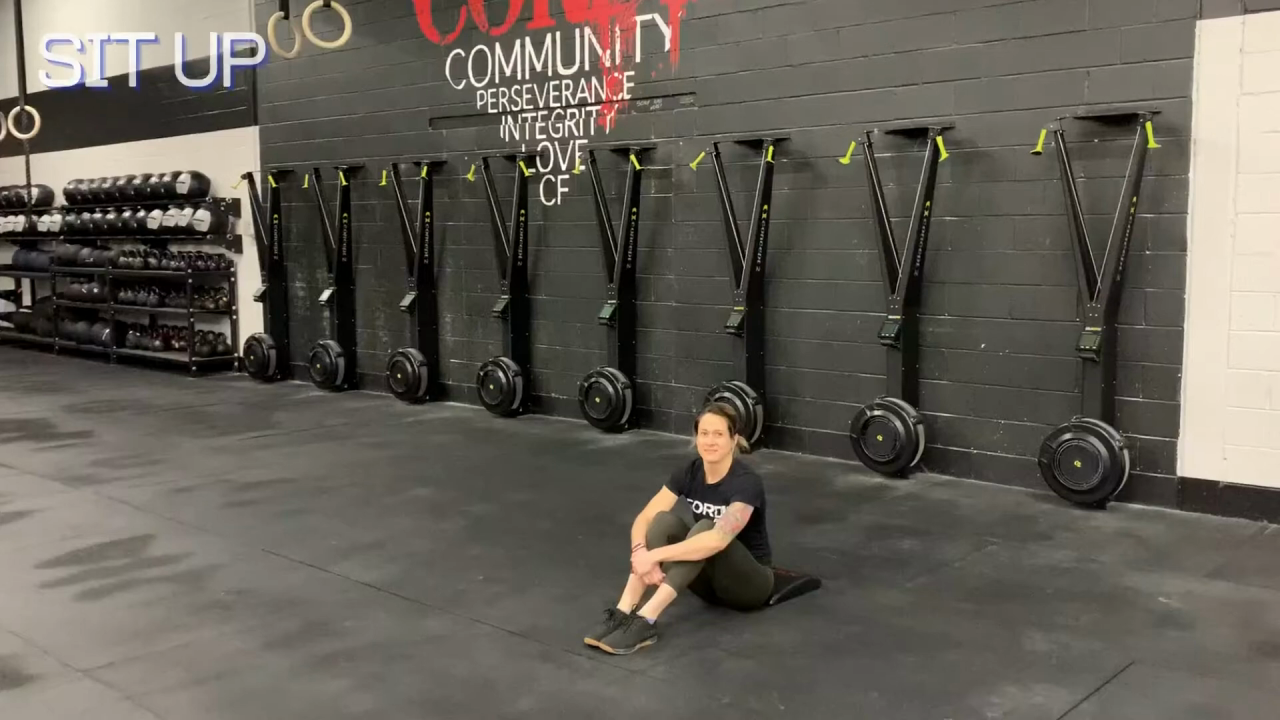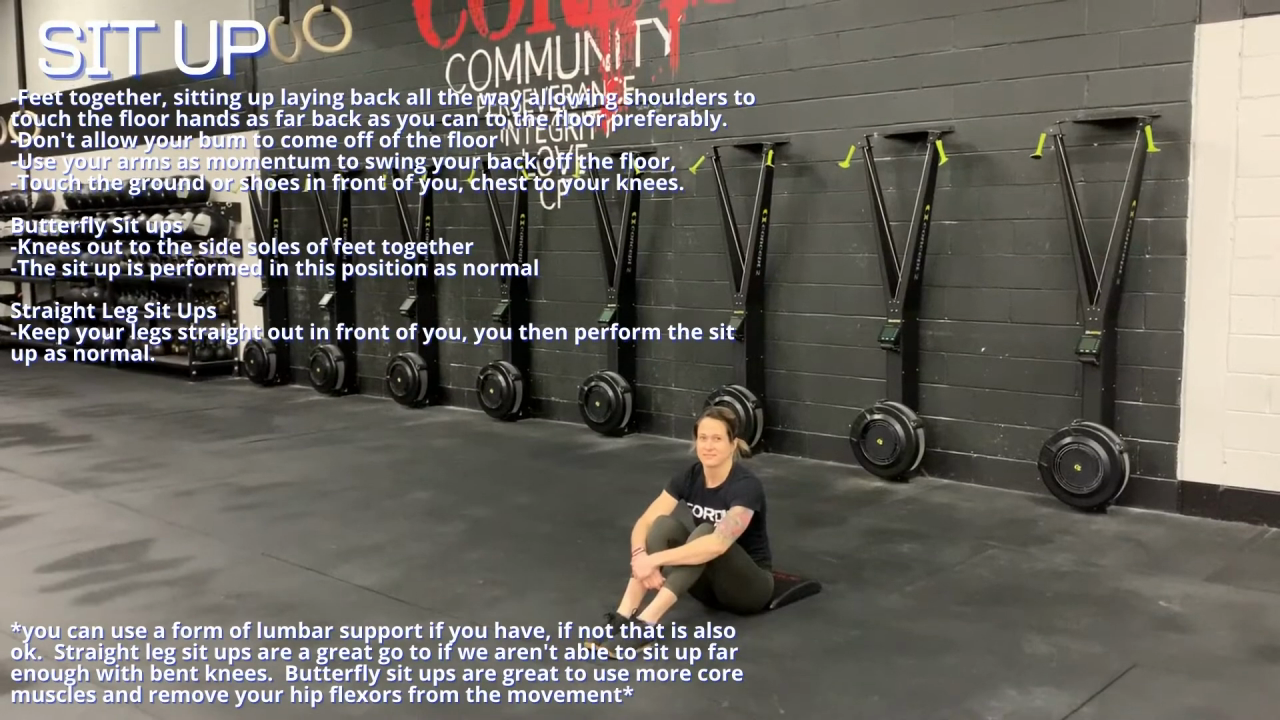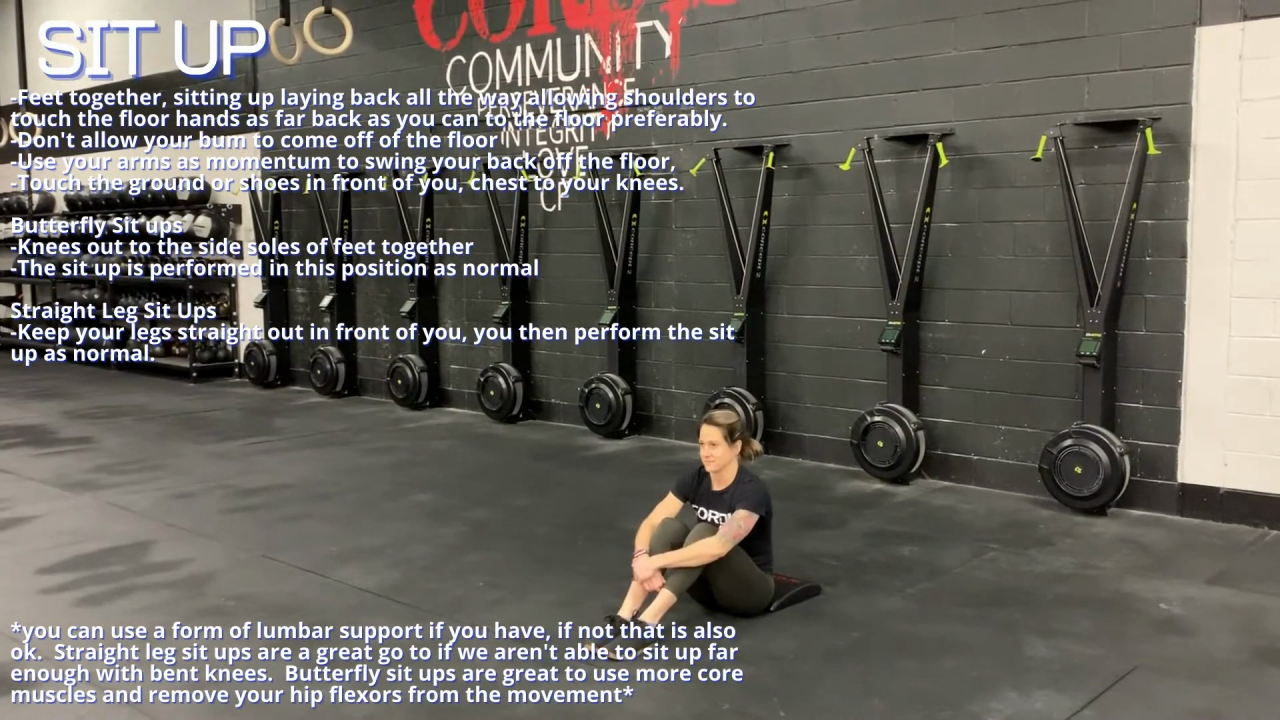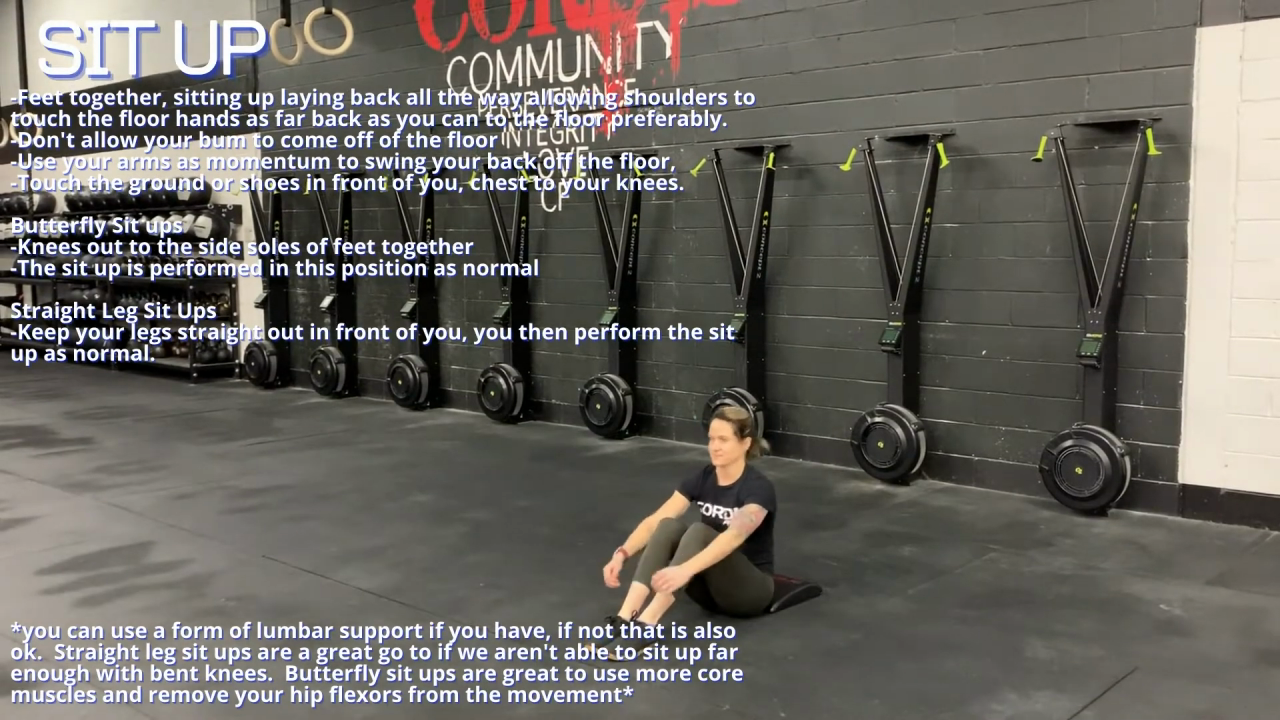
dt=1s
person 1, frame 1
left shoulder: (746, 482)
right shoulder: (688, 472)
left elbow: (718, 540)
right elbow: (644, 519)
left wrist: (654, 556)
right wrist: (639, 553)
left hip: (748, 580)
right hip: (708, 577)
left knee: (704, 529)
right knee: (665, 521)
left ankle: (645, 620)
right ankle: (623, 613)
person 1, frame 2
left shoulder: (746, 486)
right shoulder: (689, 477)
left elbow: (718, 544)
right elbow: (644, 523)
left wrist: (655, 560)
right wrist: (640, 557)
left hip: (750, 584)
right hip: (707, 581)
left knee: (705, 533)
right knee: (665, 525)
left ankle: (645, 623)
right ankle: (624, 617)
person 1, frame 3
left shoulder: (752, 491)
right shoulder: (694, 480)
left elbow: (719, 546)
right elbow: (650, 524)
left wrist: (656, 562)
right wrist: (641, 557)
left hip: (750, 588)
right hip: (709, 585)
left knee: (704, 533)
right knee: (669, 526)
left ankle: (647, 622)
right ankle: (624, 617)
person 1, frame 4
left shoulder: (758, 488)
right shoulder: (702, 479)
left elbow: (734, 537)
right elbow: (655, 521)
left wrist: (686, 569)
right wrist: (622, 553)
left hip: (750, 587)
right hip: (710, 586)
left knee: (699, 532)
right knee: (669, 526)
left ankle: (645, 626)
right ankle: (624, 620)
